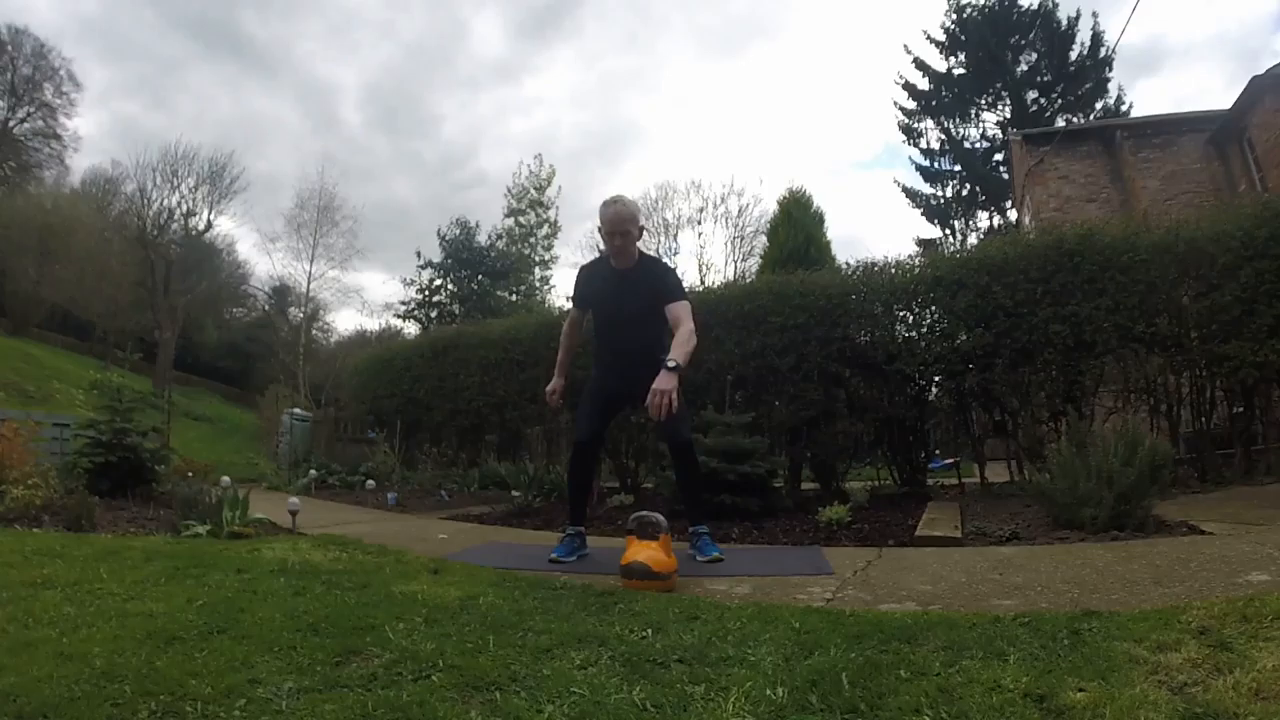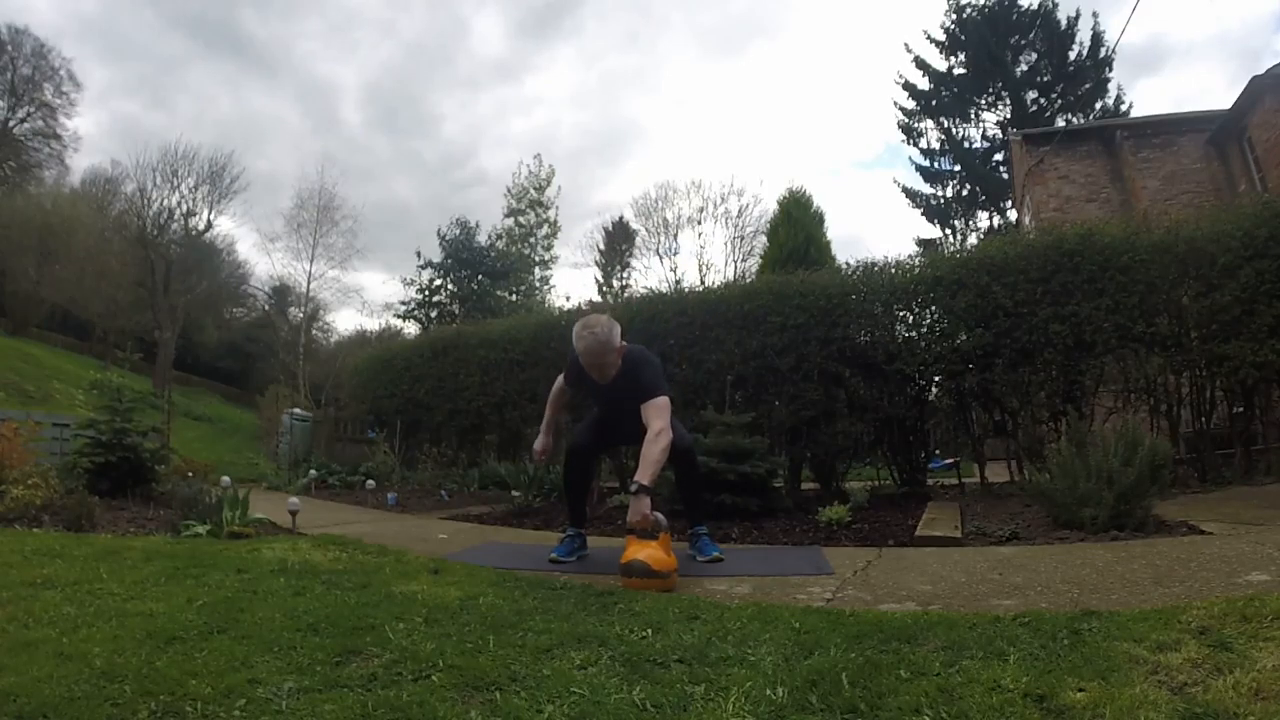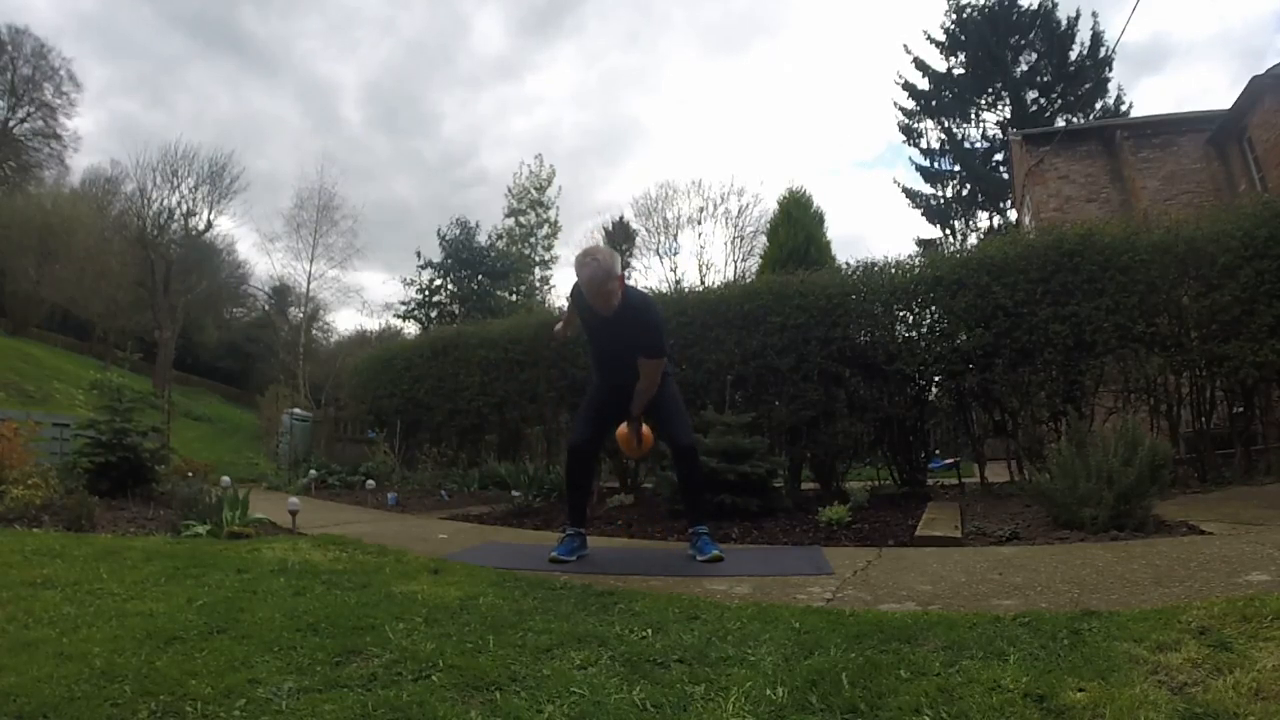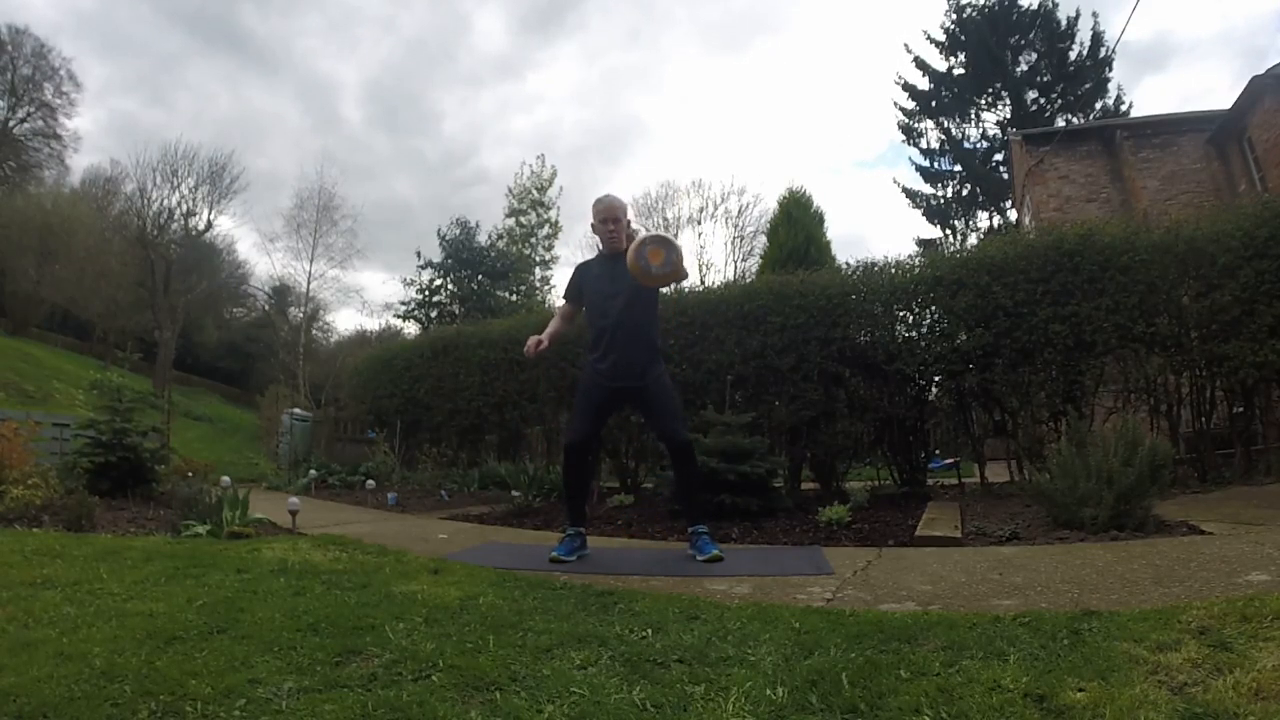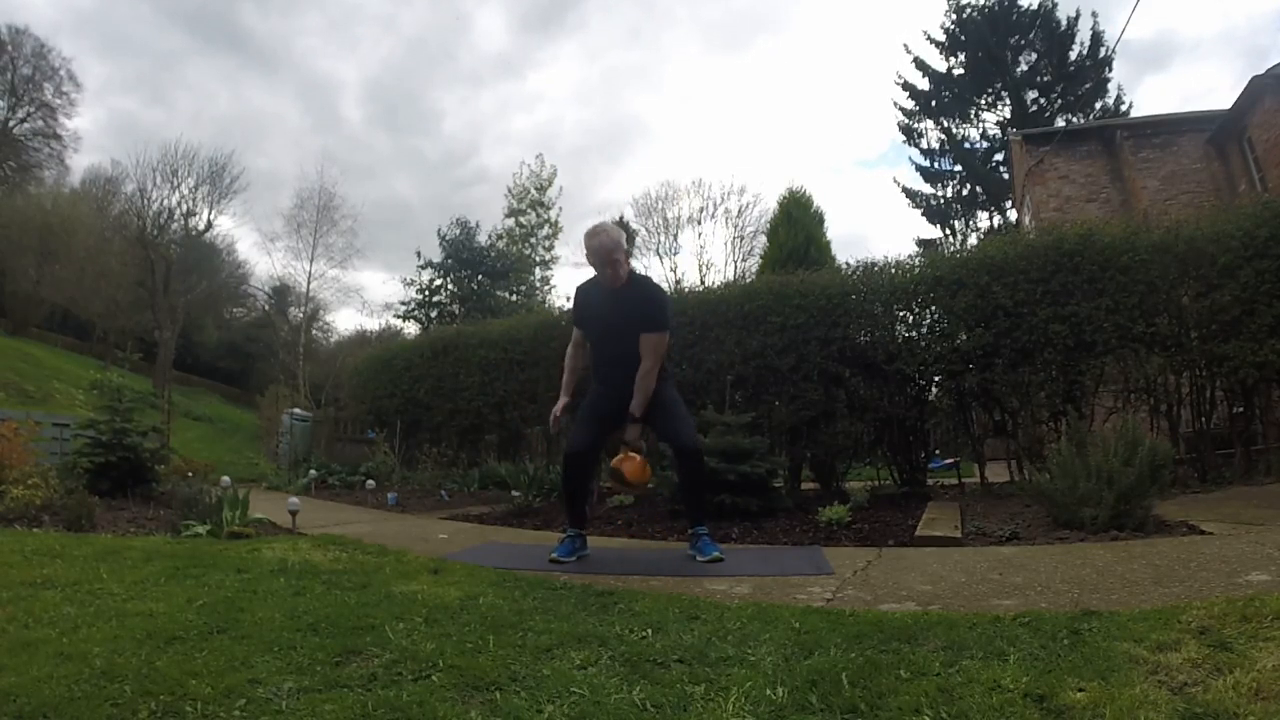
dt=1s
person 1, frame 1
left shoulder: (660, 274)
right shoulder: (590, 275)
left elbow: (686, 329)
right elbow: (573, 322)
left wrist: (671, 369)
right wrist: (559, 375)
left hip: (656, 376)
right hip: (606, 378)
left knee: (681, 441)
right knee: (583, 443)
left ankle: (699, 532)
right ankle: (575, 533)
person 1, frame 2
left shoulder: (644, 365)
right shoulder: (579, 363)
left elbow: (660, 430)
right elbow: (561, 386)
left wrist: (641, 491)
right wrist: (545, 433)
left hip: (649, 420)
right hip: (608, 419)
left knee: (683, 448)
right knee: (576, 449)
left ankle: (698, 534)
right ankle: (575, 534)
person 1, frame 3
left shoulder: (645, 313)
right shoulder: (581, 295)
left elbow: (649, 379)
left wrist: (634, 416)
right wrist: (564, 323)
left hip: (651, 390)
right hip: (606, 385)
left knee: (683, 446)
right knee: (579, 447)
left ankle: (698, 532)
right ankle: (575, 533)
person 1, frame 4
right shoulder: (585, 272)
right elbow: (566, 313)
right wrist: (544, 336)
left hip: (646, 371)
right hip: (601, 374)
left knee: (680, 443)
right knee: (575, 446)
left ankle: (697, 531)
right ankle: (575, 533)
person 1, frame 5
left shoulder: (650, 294)
right shoulder: (585, 294)
left elbow: (651, 363)
right elbow: (577, 345)
left wrist: (636, 419)
right wrist: (564, 396)
left hip: (652, 388)
right hip: (606, 390)
left knee: (689, 447)
right knee: (575, 453)
left ankle: (699, 533)
right ankle: (575, 534)
